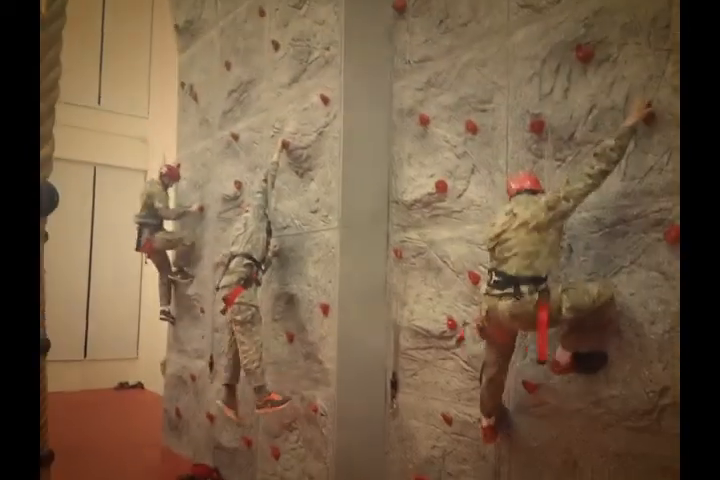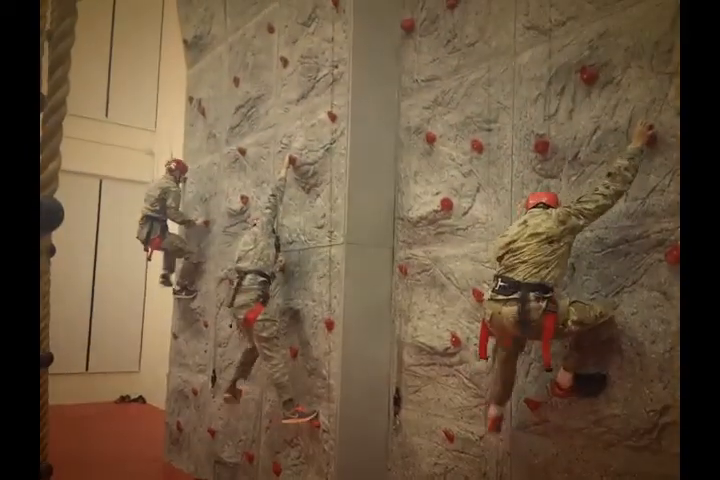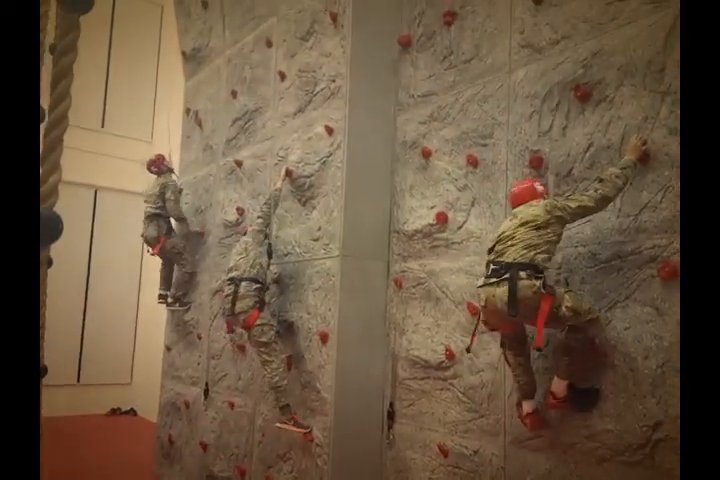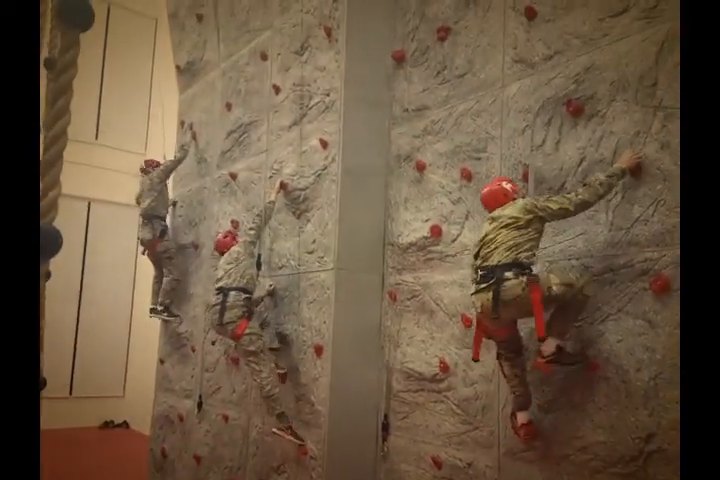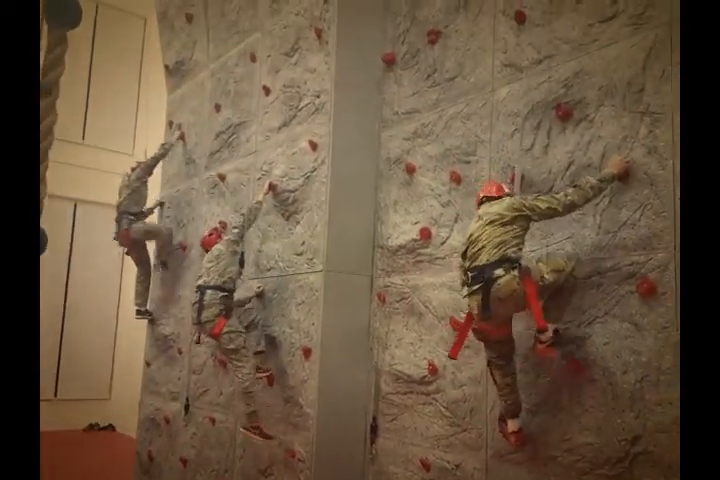
dt=0.4s
person 1, frame 1
left shoulder: (500, 220)
right shoulder: (549, 204)
right elbow: (598, 167)
right wrist: (631, 123)
left hip: (495, 304)
right hip: (528, 303)
left knee: (496, 359)
right knee: (602, 294)
left ankle: (488, 421)
right ankle: (565, 356)
person 1, frame 2
left shoulder: (511, 231)
right shoulder: (562, 219)
right elbow: (609, 189)
right wrist: (634, 147)
left hip: (496, 310)
right hip: (531, 312)
left knee: (508, 348)
right knee: (600, 318)
left ankle: (495, 409)
right ankle: (566, 380)
person 1, frame 3
left shoulder: (509, 223)
right shoulder: (550, 208)
right elbow: (600, 194)
right wrist: (630, 159)
left hip: (489, 296)
right hip: (523, 290)
left knee: (514, 343)
right knee: (586, 318)
left ankle: (528, 409)
right ankle: (560, 390)
person 1, frame 4
left shoulder: (488, 228)
right shoulder: (528, 207)
right elbow: (581, 198)
right wrist: (621, 168)
left hip: (486, 301)
right hip: (514, 289)
left knee: (509, 353)
right knee: (578, 284)
left ankle: (522, 420)
right ankle: (549, 349)
person 1, frame 5
left shoulder: (474, 228)
right shoulder: (513, 204)
left elbow: (465, 278)
right elbow: (568, 200)
right wrist: (610, 174)
left hip: (480, 301)
right hip: (509, 286)
left knee: (500, 360)
right knee: (565, 266)
left ankle: (512, 426)
right ankle: (546, 335)
person 2, frame 1
left shoulder: (246, 225)
right shoulder: (254, 215)
right elbow: (264, 187)
left wrist: (269, 253)
right wrist: (275, 158)
left hip: (237, 281)
right hip: (240, 281)
left knee: (238, 340)
right knee: (249, 340)
left ankle: (229, 393)
right ankle: (263, 395)
person 2, frame 2
left shoulder: (246, 240)
right shoulder: (262, 229)
right elbow: (272, 202)
left wrist: (275, 267)
right wrist: (283, 173)
left hip: (239, 296)
right hip: (253, 296)
left knee: (256, 344)
right knee: (275, 354)
left ankle: (232, 386)
right ankle: (290, 409)
person 2, frame 3
left shoulder: (239, 249)
right shoulder: (253, 237)
right elbow: (265, 212)
left wrist: (268, 280)
right wrist: (279, 185)
left hip: (231, 304)
right hip: (247, 301)
right knee: (273, 358)
right ankle: (286, 414)
person 2, frame 4
left shoulder: (226, 262)
right shoulder: (242, 249)
right elbow: (257, 224)
left wrist: (263, 295)
right wrist: (273, 197)
left hip: (218, 314)
right hip: (234, 313)
right knee: (263, 366)
right ankle: (283, 422)
person 2, frame 5
left shoulder: (214, 257)
right shoulder: (224, 247)
right elbow: (242, 222)
right wrist: (261, 197)
left hip: (204, 309)
right hip: (213, 310)
right knee: (243, 362)
left ankle: (255, 364)
right ankle: (252, 422)
person 3, frame 1
left shoulder: (151, 185)
right shoulder: (158, 191)
right elbow: (166, 213)
right wrist: (189, 210)
left hip: (146, 235)
right hip: (151, 234)
left knee: (164, 272)
right knee: (186, 240)
left ankle: (165, 309)
right ankle: (177, 271)
person 3, frame 2
left shoulder: (158, 183)
right shoulder: (172, 188)
right elbow: (173, 213)
right wrist: (194, 222)
left hip: (145, 229)
right hip: (156, 230)
left knee: (172, 247)
right knee: (190, 254)
left ankle: (165, 275)
right ankle: (181, 288)
person 3, frame 3
left shoulder: (155, 184)
right shoulder: (169, 182)
right elbow: (172, 208)
left wrist: (176, 193)
right wrist: (186, 226)
left hip: (149, 229)
right hip: (161, 228)
left knee: (168, 261)
right knee: (186, 265)
left ankle: (163, 293)
right ankle: (174, 299)
person 3, frame 4
left shoulder: (143, 187)
right shoulder: (155, 177)
right elbow: (177, 160)
left wrist: (167, 204)
right wrist: (188, 144)
left hip: (147, 231)
right hip: (157, 230)
left knee: (160, 270)
right knee: (173, 272)
left ankle: (155, 306)
right ankle: (162, 307)
person 3, frame 5
left shoulder: (131, 183)
right shoulder: (135, 176)
right elbow: (156, 157)
left wrist: (152, 207)
right wrist: (174, 139)
left hip: (128, 229)
right hip: (130, 227)
left knee: (144, 269)
right knee: (165, 231)
left ankle: (141, 308)
right ankle: (163, 260)
